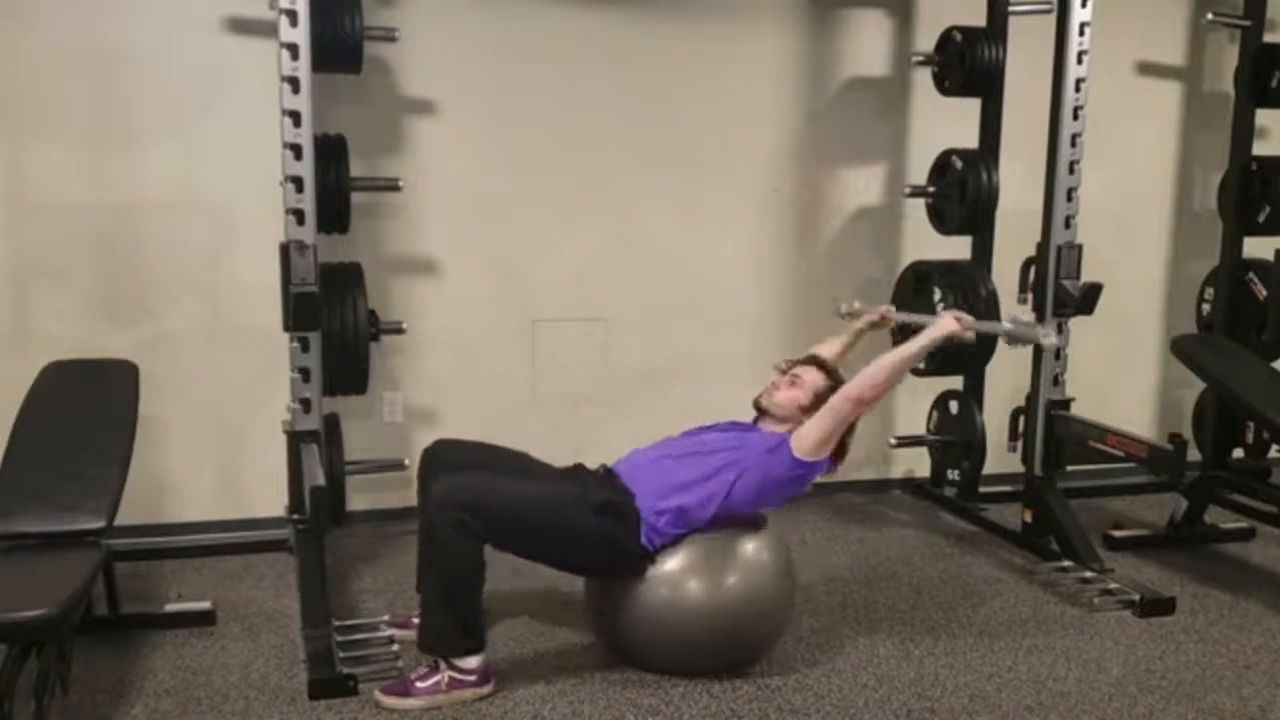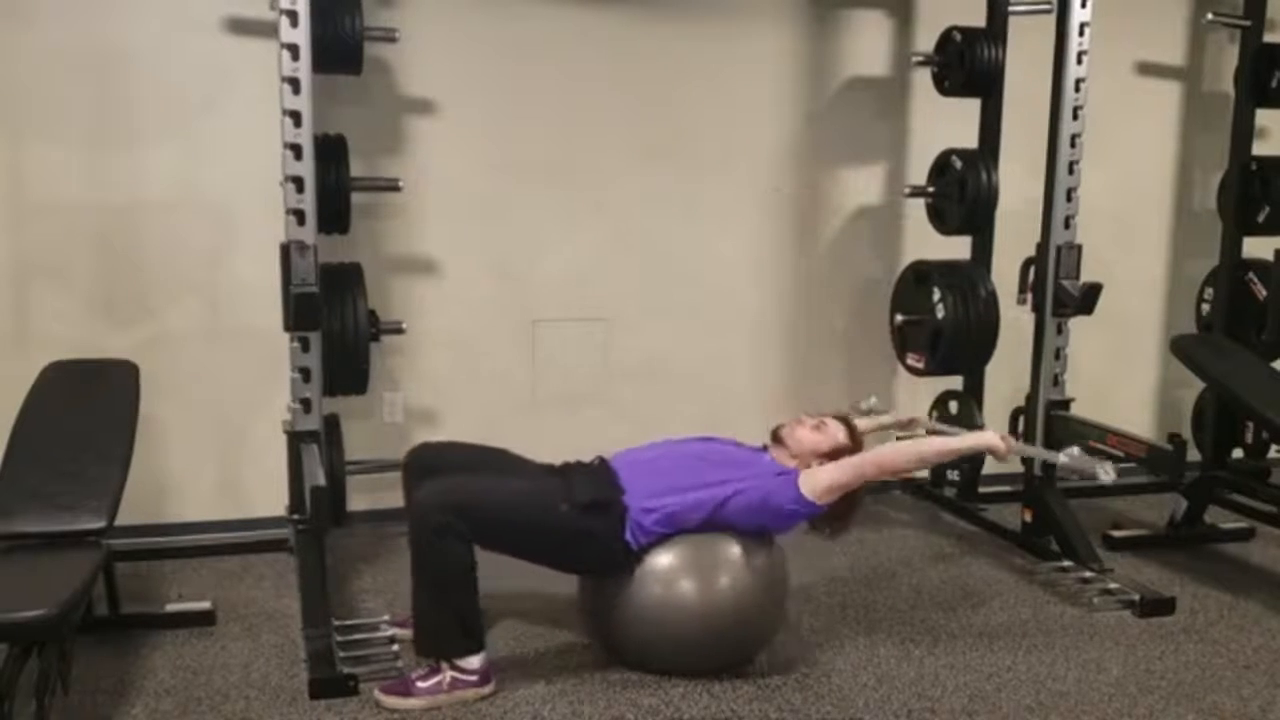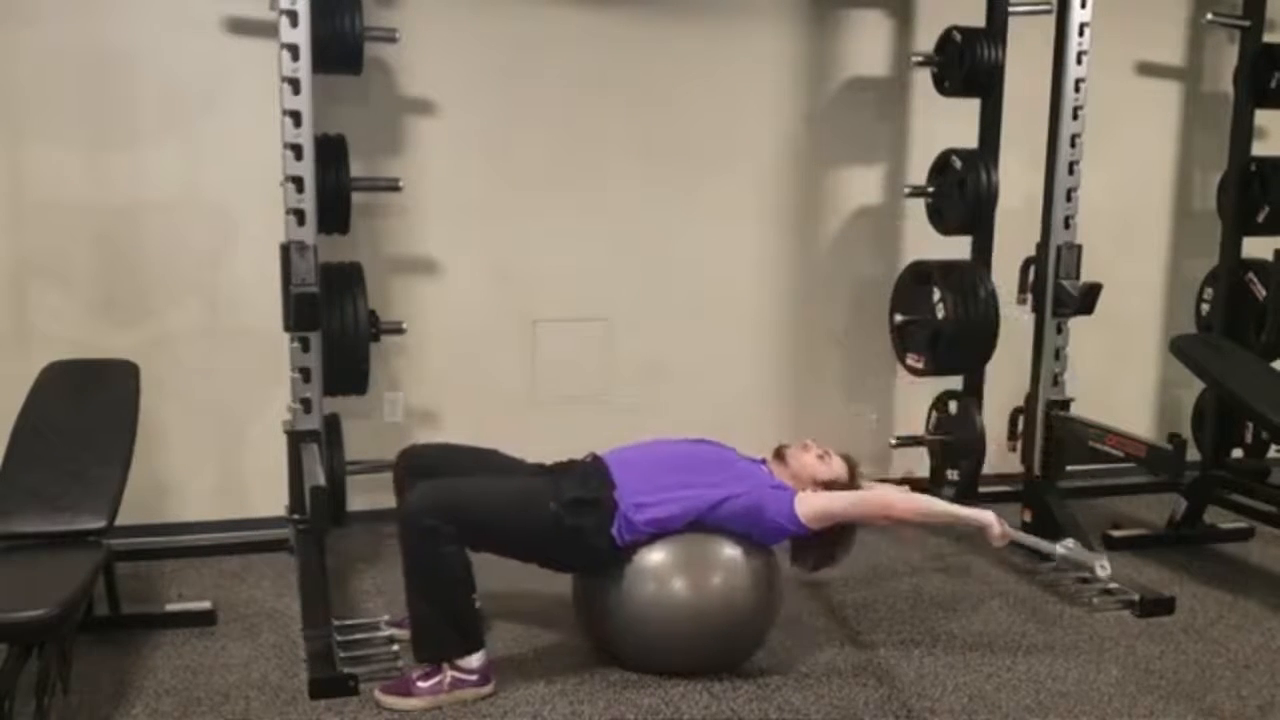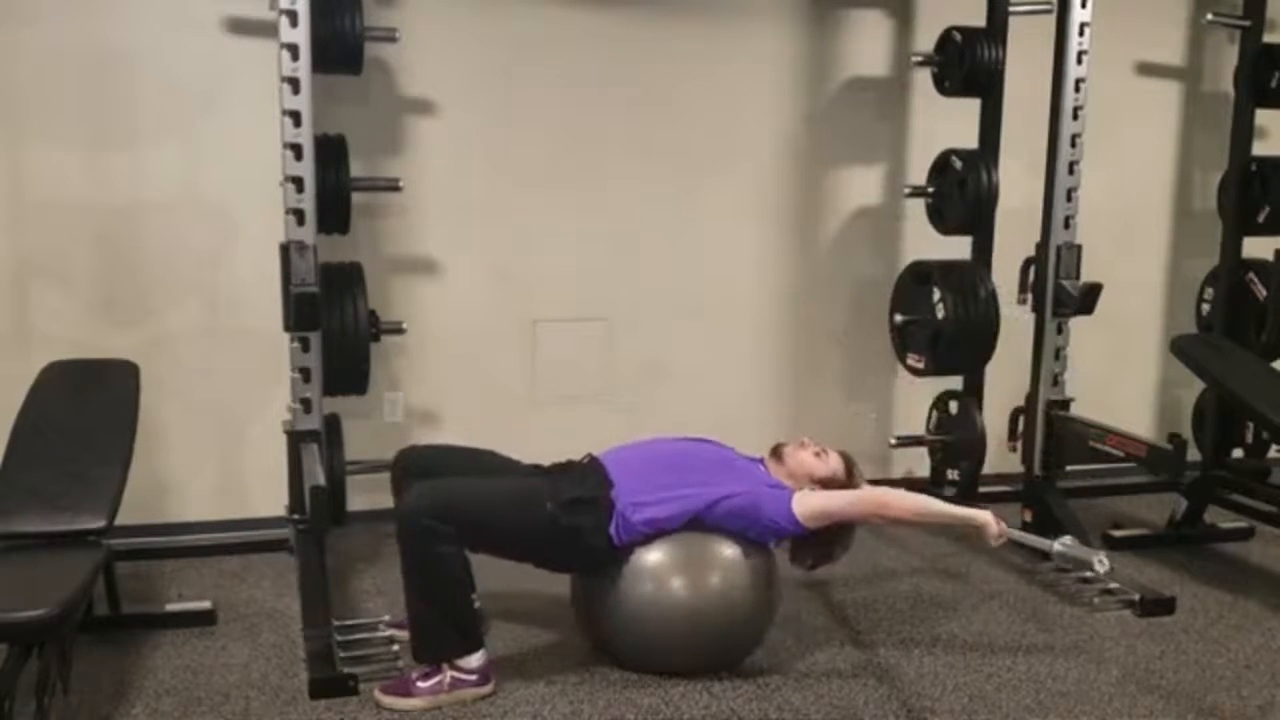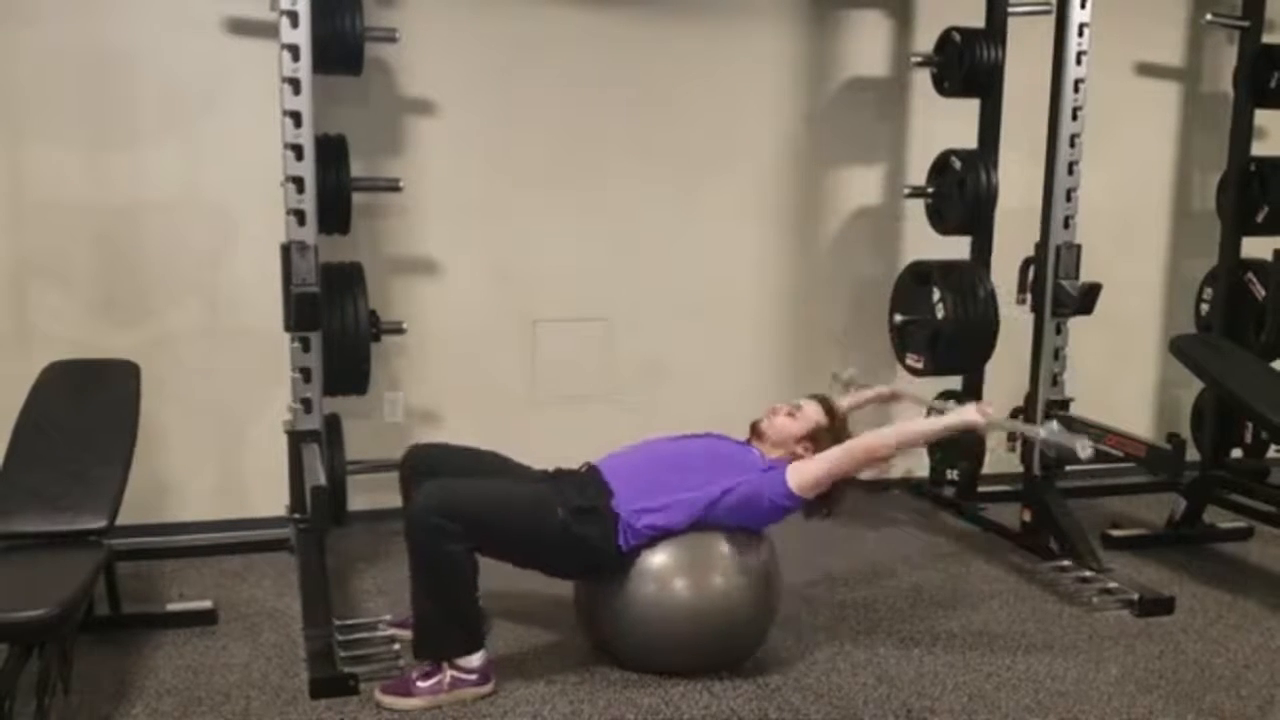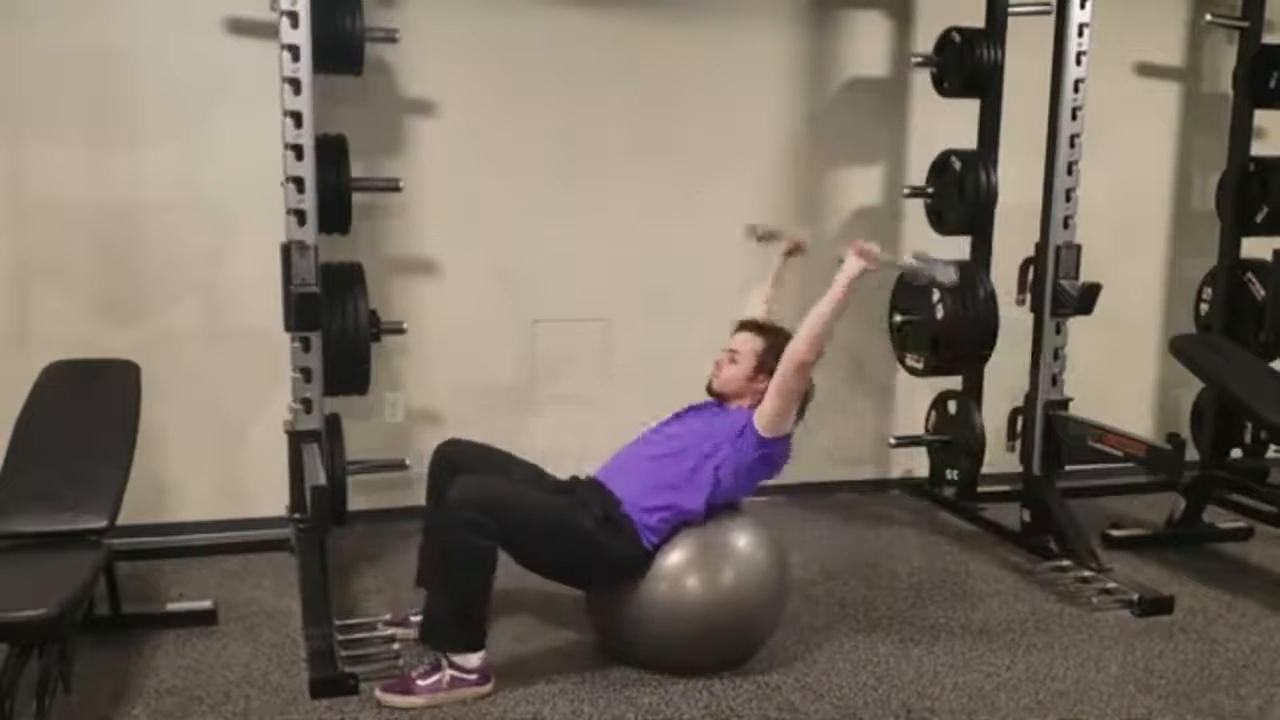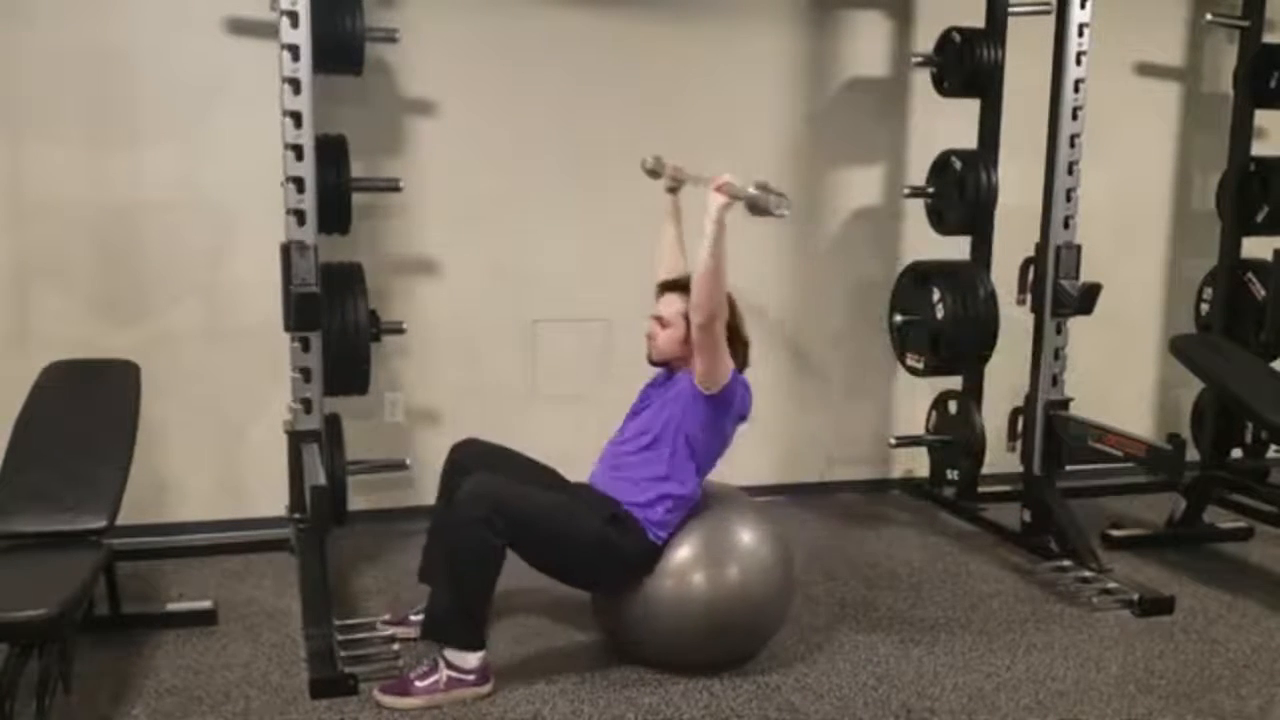
dt=0.4s
person 1, frame 1
left shoulder: (788, 462)
right shoulder: (751, 435)
left elbow: (855, 397)
right elbow: (810, 366)
left wrist: (934, 334)
right wrist: (860, 327)
left hip: (614, 525)
right hip: (594, 488)
left knee: (452, 499)
right knee: (444, 459)
left ankle: (462, 666)
right ankle: (445, 608)
person 1, frame 2
left shoulder: (788, 493)
right shoulder: (762, 462)
left elbow: (876, 464)
left wrist: (974, 442)
right wrist: (886, 420)
left hip: (597, 520)
right hip: (587, 482)
left knee: (436, 505)
right knee: (428, 462)
left ankle: (461, 664)
right ankle: (446, 612)
person 1, frame 3
left shoulder: (780, 509)
right shoulder: (758, 474)
left elbow: (875, 505)
left wrist: (975, 516)
left hip: (587, 519)
right hip: (578, 480)
left knee: (427, 508)
right knee: (419, 464)
left ankle: (459, 663)
right ankle: (447, 609)
person 1, frame 4
left shoulder: (776, 505)
right shoulder: (755, 473)
left elbow: (876, 503)
left wrist: (971, 513)
left hip: (584, 519)
right hip: (574, 482)
left knee: (423, 509)
right knee: (415, 466)
left ankle: (459, 663)
right ankle: (449, 610)
person 1, frame 5
left shoulder: (779, 484)
right shoulder: (751, 455)
left elbow: (863, 450)
right elbow: (813, 412)
left wrist: (953, 419)
right wrist: (867, 395)
left hip: (594, 529)
right hip: (577, 492)
left knee: (437, 505)
right knee: (426, 464)
left ankle: (459, 662)
right ankle: (443, 618)
person 1, frame 6
left shoulder: (762, 434)
right shoulder: (720, 410)
left elbow: (798, 361)
right elbow: (754, 329)
left wrist: (846, 276)
right wrist: (778, 261)
left hip: (613, 539)
right hip: (586, 500)
left knee: (472, 500)
right knee: (457, 458)
left ankle: (462, 663)
right ankle: (443, 611)
person 1, frame 7
left shoulder: (717, 390)
right shoulder: (673, 375)
left elbow: (709, 316)
right elbow: (673, 282)
left wrist: (717, 220)
right wrist: (672, 201)
left hip: (623, 540)
right hip: (594, 506)
left knee: (480, 497)
right knee: (472, 459)
left ankle: (462, 664)
right ankle: (443, 607)
